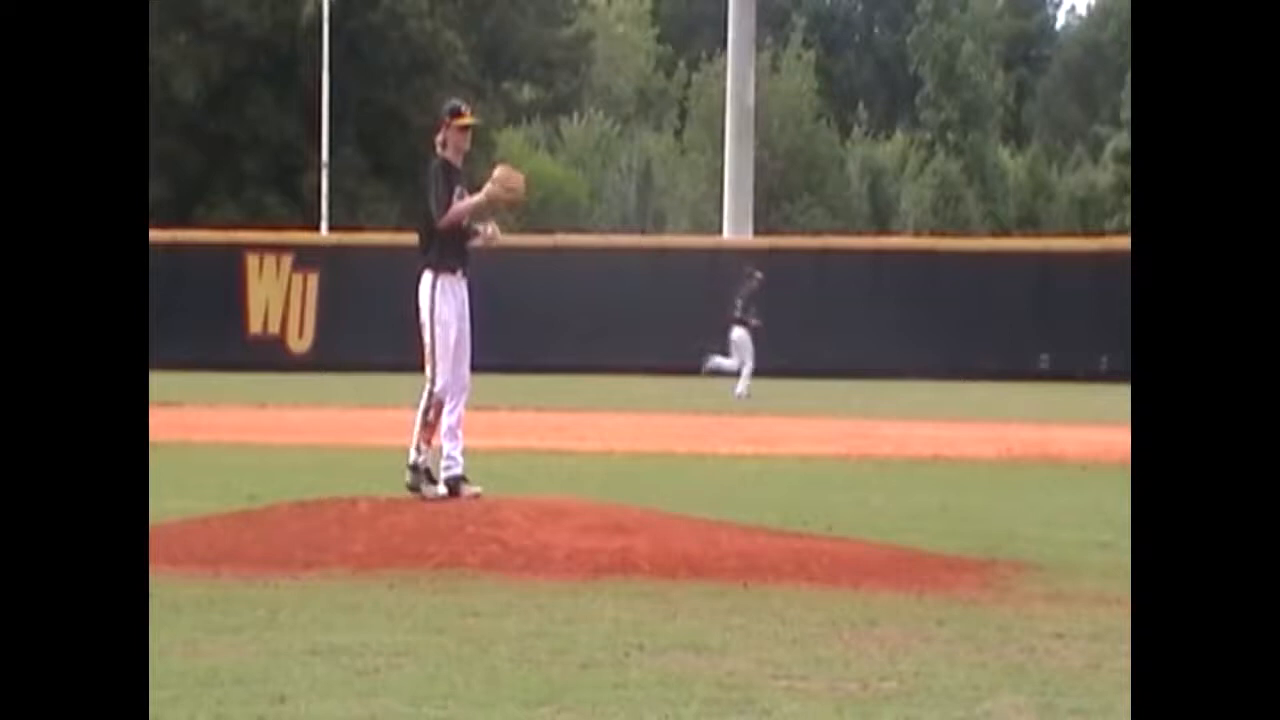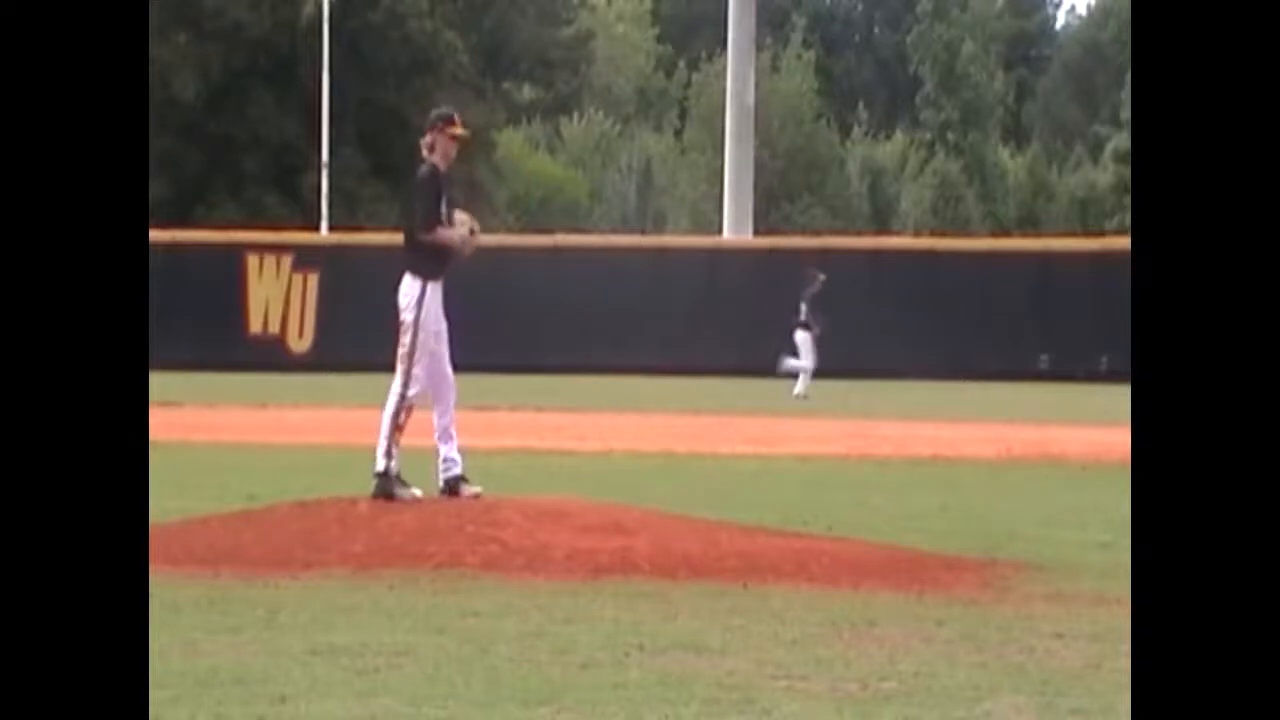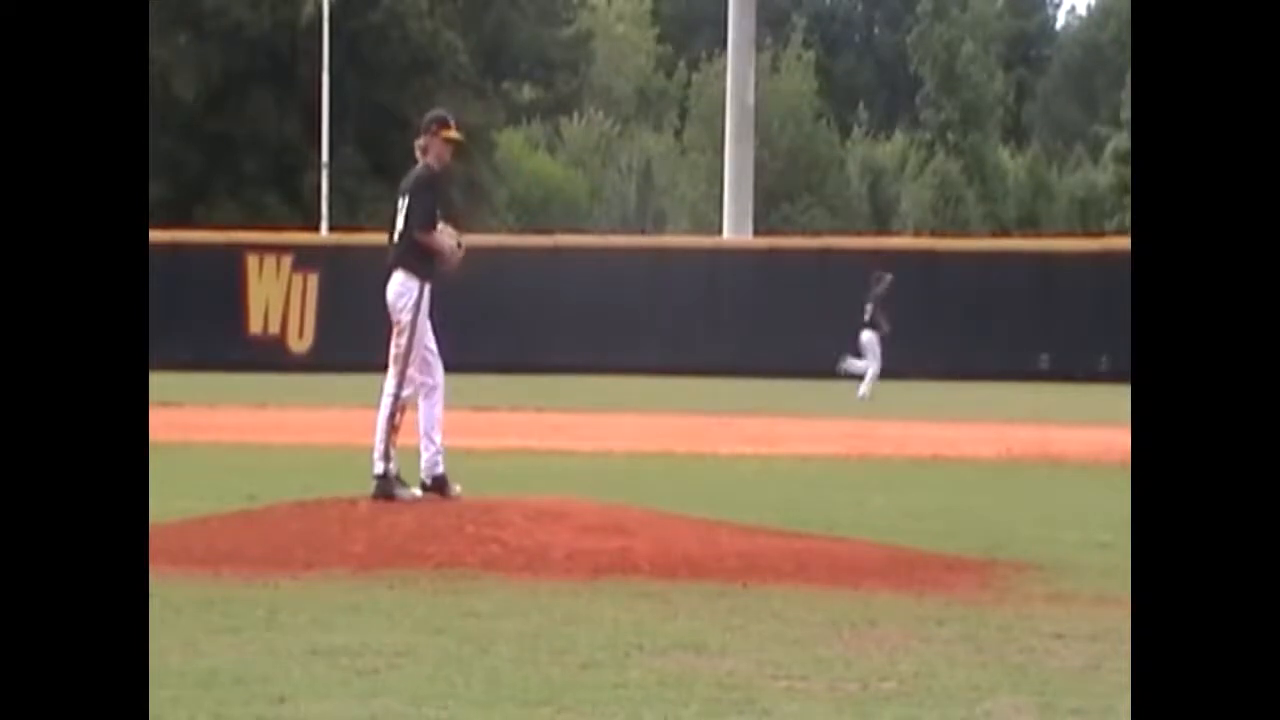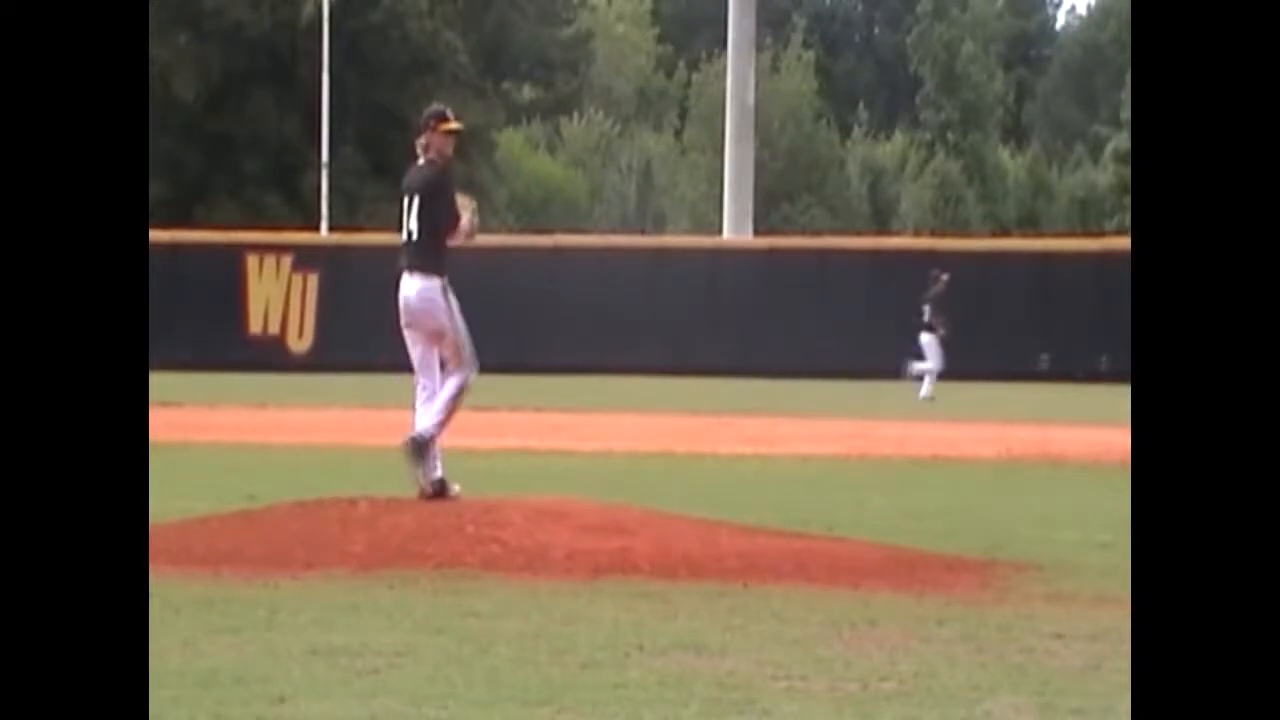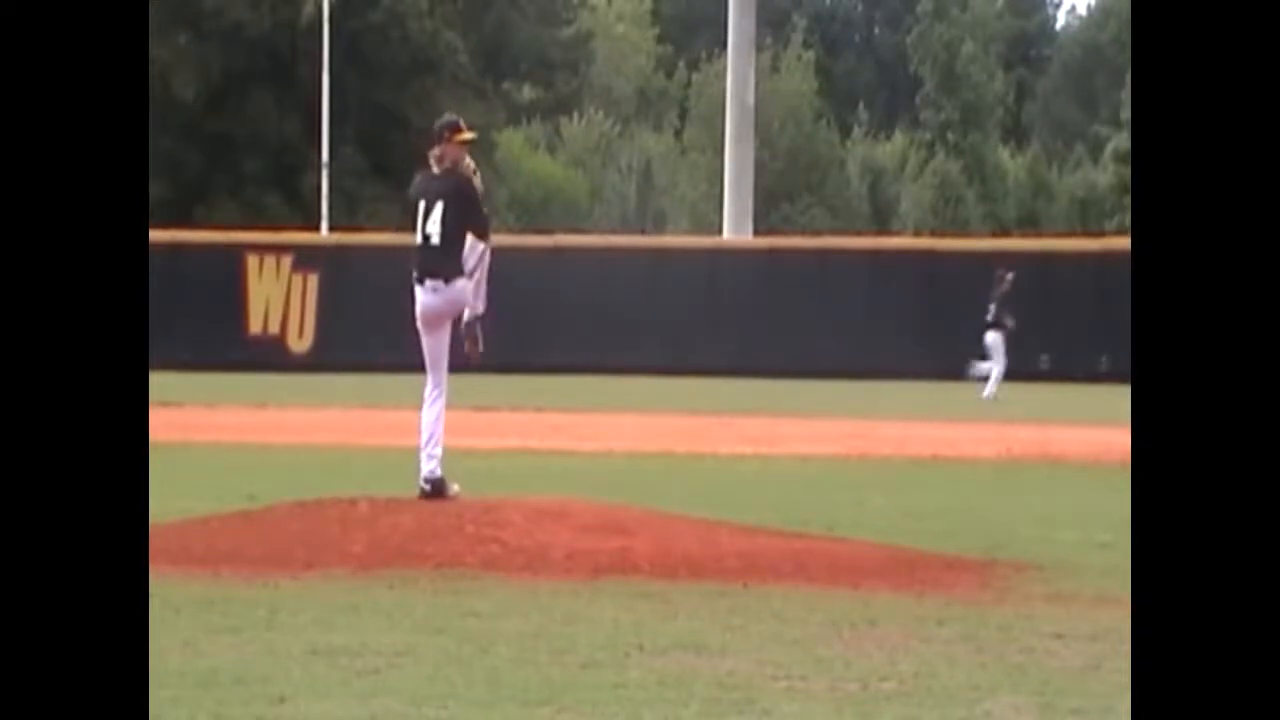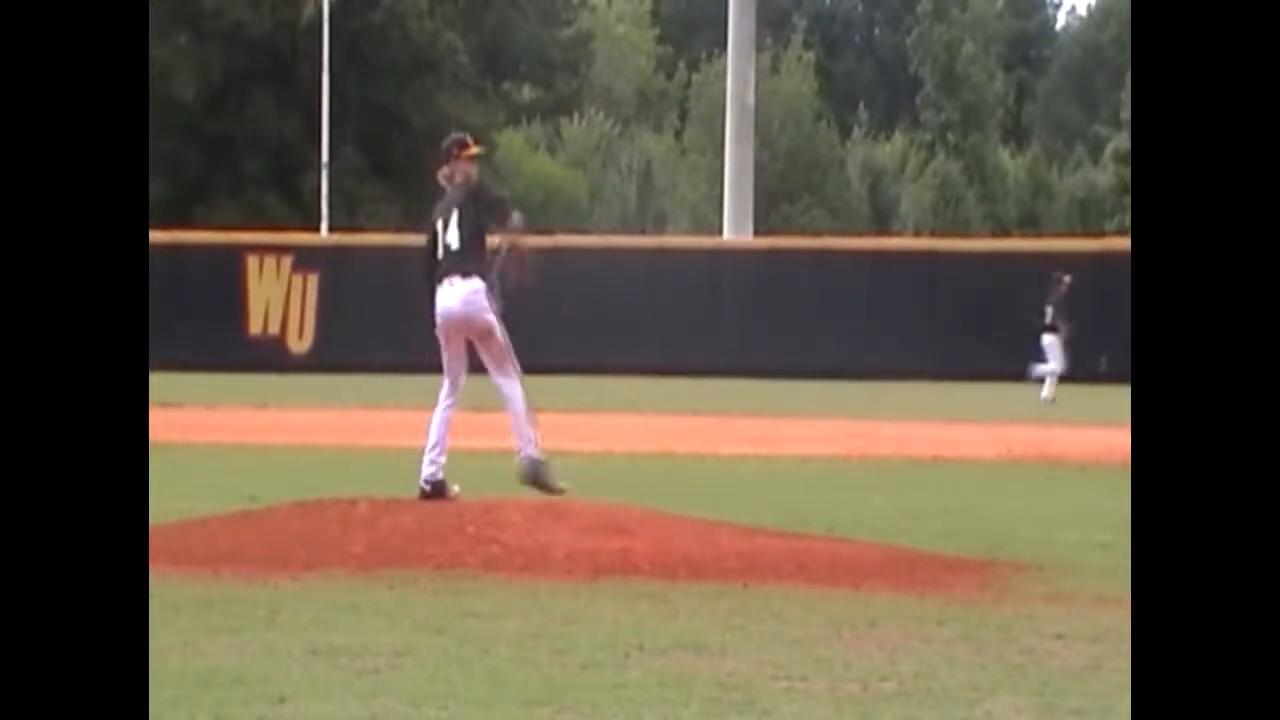
dt=0.4s
person 1, frame 1
left shoulder: (460, 173)
right shoulder: (437, 169)
right elbow: (443, 218)
left wrist: (480, 230)
right wrist: (483, 197)
left hip: (459, 282)
right hip: (438, 283)
left knee: (459, 381)
right knee: (439, 380)
left ankle: (451, 471)
right ankle: (418, 465)
person 1, frame 2
left shoulder: (440, 178)
right shoulder: (426, 176)
right elbow: (424, 232)
left wrist: (457, 235)
right wrist: (458, 237)
left hip: (432, 287)
right hip: (420, 287)
left knee: (443, 383)
right knee: (409, 382)
left ankle: (450, 473)
right ankle: (385, 472)
person 1, frame 3
left shoulder: (412, 178)
right shoulder: (428, 177)
right elbow: (421, 232)
left wrist: (441, 238)
right wrist: (446, 250)
left hip: (407, 283)
right hip: (411, 286)
left knee: (431, 379)
right knee: (400, 382)
left ankle: (433, 471)
right ankle: (383, 474)
person 1, frame 4
left shoulder: (411, 176)
right shoulder: (439, 175)
right elbow: (449, 231)
left wrist: (455, 222)
right wrist: (467, 223)
left hip: (408, 285)
right hip: (430, 286)
left knee: (428, 381)
right knee: (462, 369)
left ankle: (431, 475)
right ankle: (422, 439)
person 1, frame 5
left shoulder: (418, 183)
right shoulder: (460, 183)
right elbow: (484, 232)
right wrist: (475, 190)
left hip: (423, 294)
right hip: (453, 288)
left knee: (435, 384)
right knee: (481, 246)
left ankle: (430, 475)
right ankle: (472, 324)
person 1, frame 6
left shoulder: (438, 211)
right shoulder: (474, 193)
right elbow: (512, 220)
left hip: (443, 300)
right hip: (470, 293)
left knee: (451, 389)
right knee: (508, 376)
left ankle: (431, 477)
right ankle: (531, 461)
